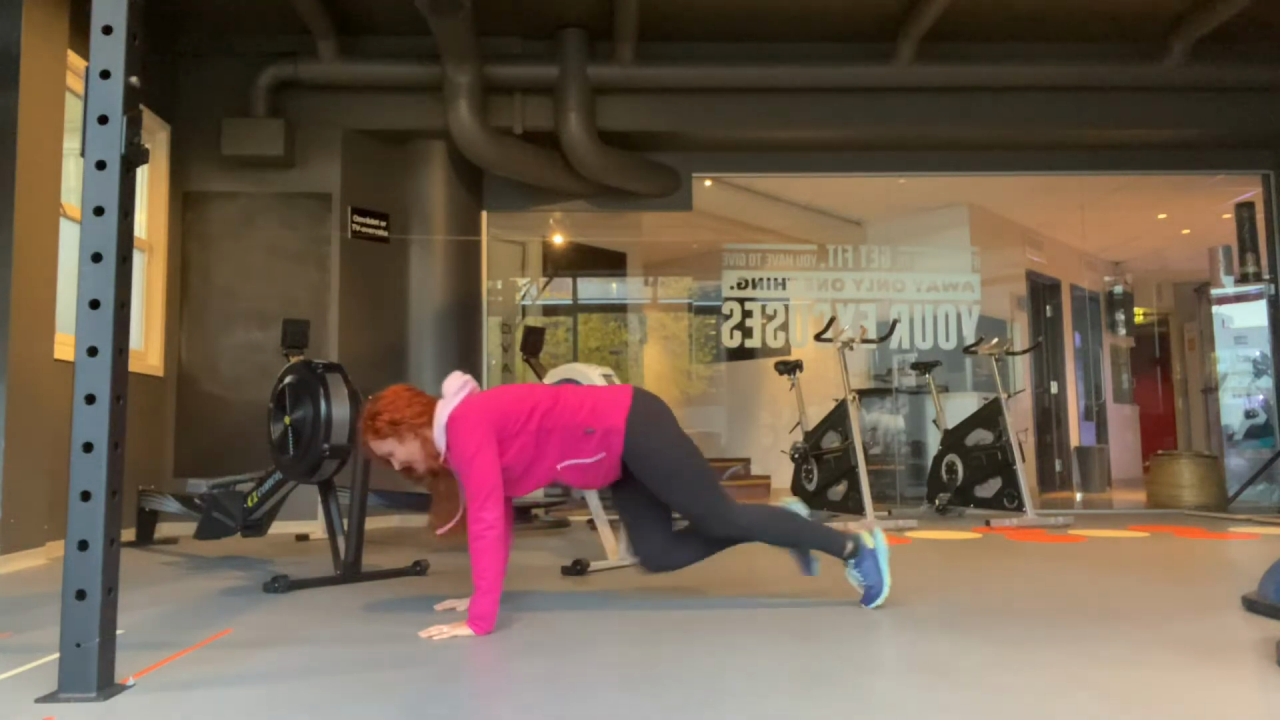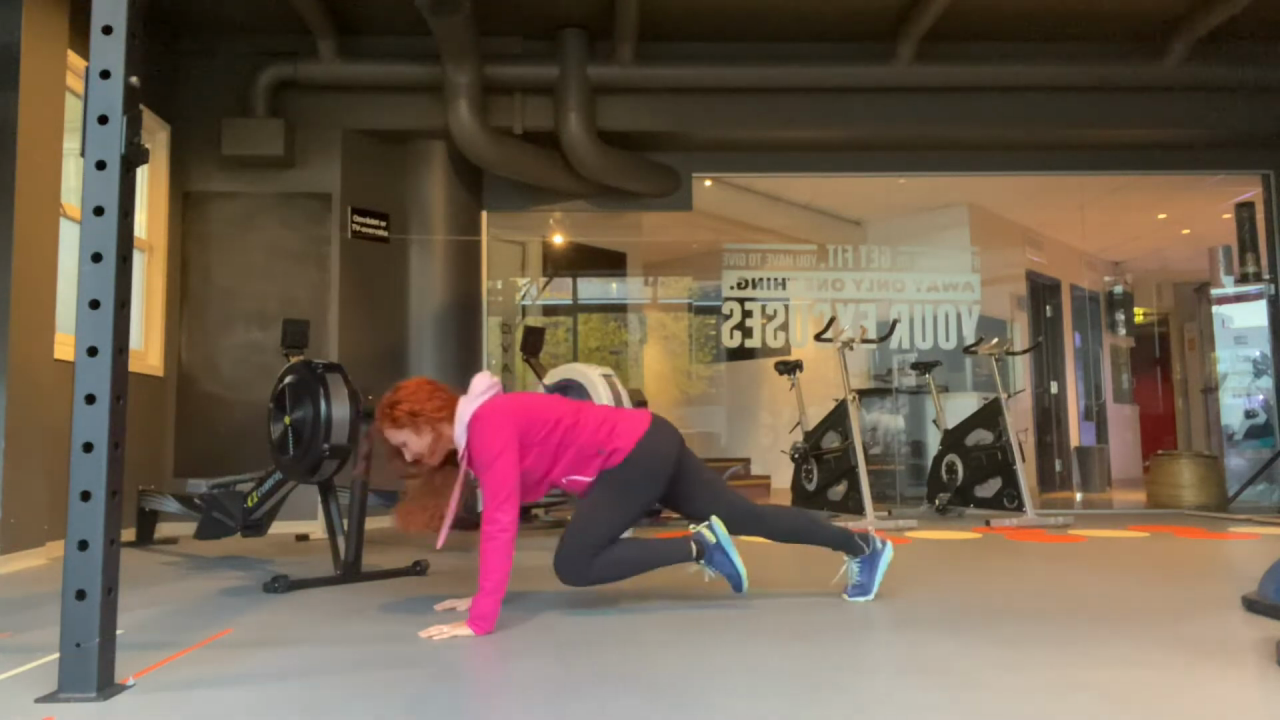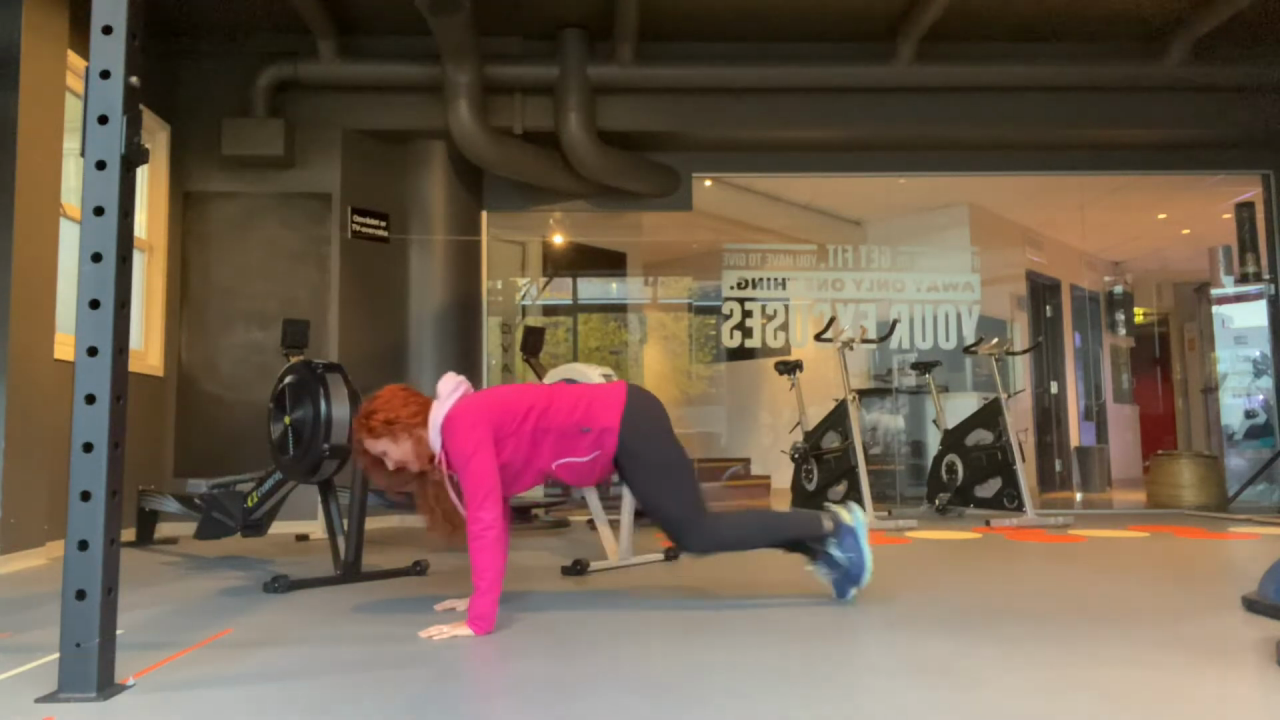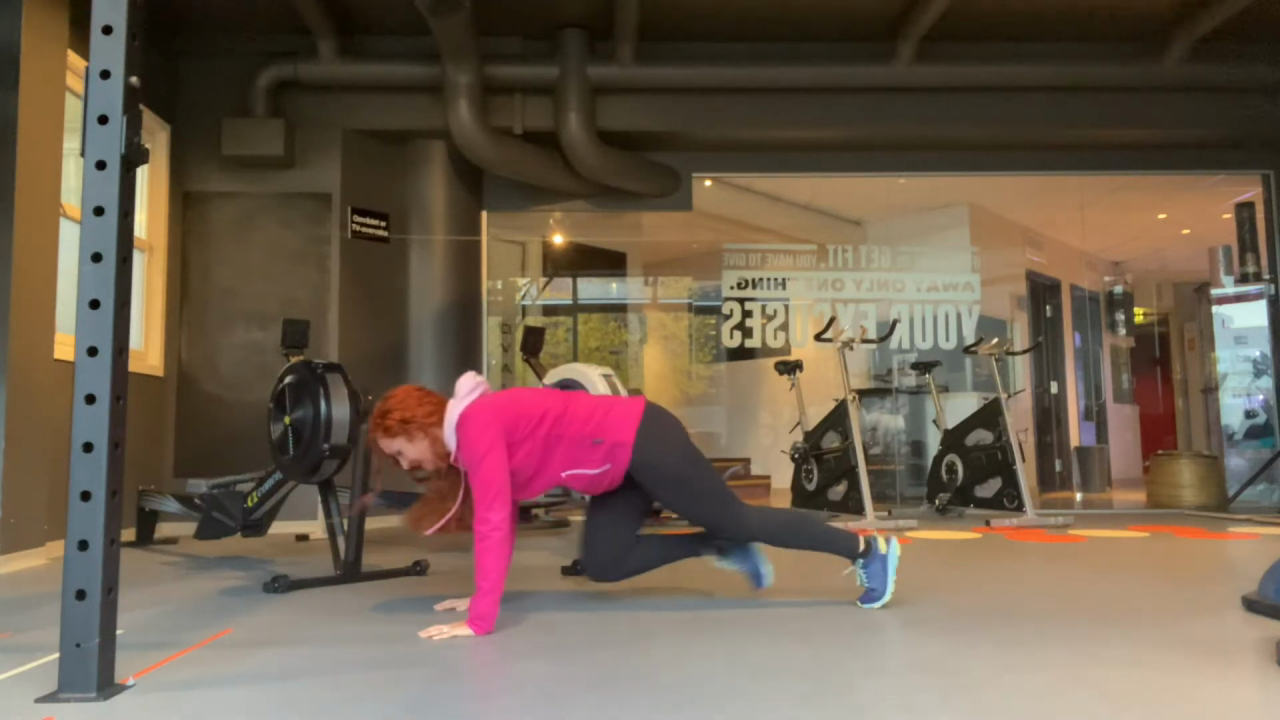
dt=0.3s
person 1, frame 1
left shoulder: (464, 425)
right shoulder: (469, 428)
left elbow: (487, 521)
right elbow: (494, 514)
left wrist: (480, 617)
right wrist: (482, 593)
left hip: (633, 427)
right hip: (624, 436)
left knee: (723, 520)
right knee: (655, 557)
left ankle: (858, 544)
right ankle: (784, 525)
person 1, frame 2
left shoulder: (487, 426)
right shoulder: (477, 431)
left elbow: (500, 524)
right elbow: (500, 517)
left wrist: (480, 619)
right wrist: (484, 594)
left hip: (640, 450)
right hip: (643, 448)
left knee: (574, 566)
right knee: (746, 517)
left ankle: (700, 546)
right ankle: (863, 547)
person 1, frame 3
left shoulder: (461, 425)
right shoulder: (459, 431)
left elbow: (486, 520)
right elbow: (490, 513)
left wrist: (479, 618)
right wrist: (479, 593)
left hip: (626, 421)
right hip: (613, 436)
left knee: (698, 533)
right knee: (688, 533)
left ankle: (834, 524)
right ankle: (825, 552)
person 1, frame 4
left shoulder: (475, 425)
right shoulder: (476, 429)
left elbow: (492, 522)
right elbow: (501, 516)
left wrist: (480, 618)
right wrist: (483, 594)
left hip: (639, 441)
right hip: (622, 451)
left knee: (738, 520)
right knee: (604, 564)
left ankle: (869, 548)
right ankle: (727, 549)
